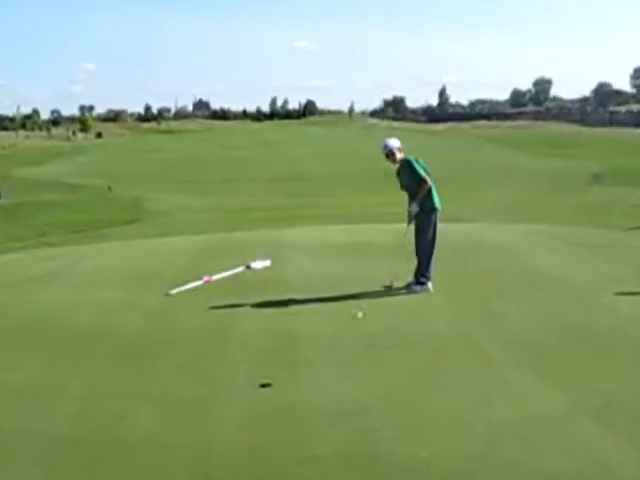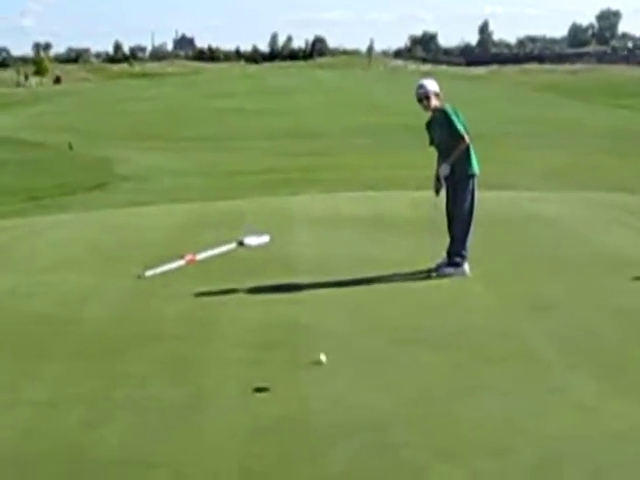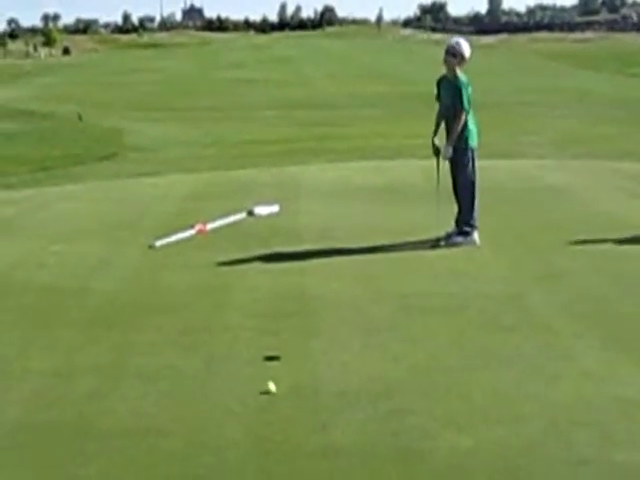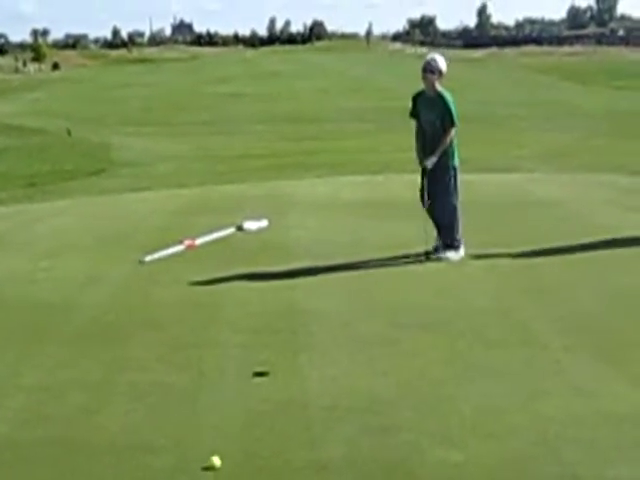
dt=0.7s
person 1, frame 1
left shoulder: (411, 162)
right shoulder: (400, 172)
left elbow: (427, 182)
left wrist: (416, 203)
right wrist: (410, 212)
left hip: (428, 207)
right hip: (419, 209)
left knee: (426, 244)
right knee: (420, 244)
left ankle: (424, 281)
right ankle: (419, 277)
person 1, frame 2
left shoulder: (448, 113)
right shoulder: (431, 123)
left elbow: (465, 140)
left wrist: (447, 164)
right wrist: (437, 176)
left hip: (464, 171)
right hip: (451, 173)
left knee: (461, 216)
right knee: (453, 216)
left ankle: (459, 262)
right ankle: (453, 257)
person 1, frame 3
left shoulder: (461, 83)
right shoulder: (442, 81)
left elbow: (461, 115)
left wrist: (449, 144)
right wrist: (434, 136)
left hip: (464, 140)
right hip: (454, 141)
left knee: (466, 186)
right knee: (458, 185)
left ankle: (468, 232)
right ankle: (462, 226)
person 1, frame 4
left shoulder: (445, 99)
right shoulder: (418, 98)
left elbow: (451, 131)
left wrist: (435, 156)
right wrist: (419, 151)
left hip: (445, 158)
right hip: (428, 157)
left knee: (446, 202)
right knee: (428, 200)
left ankle: (455, 246)
right ankle: (445, 238)
